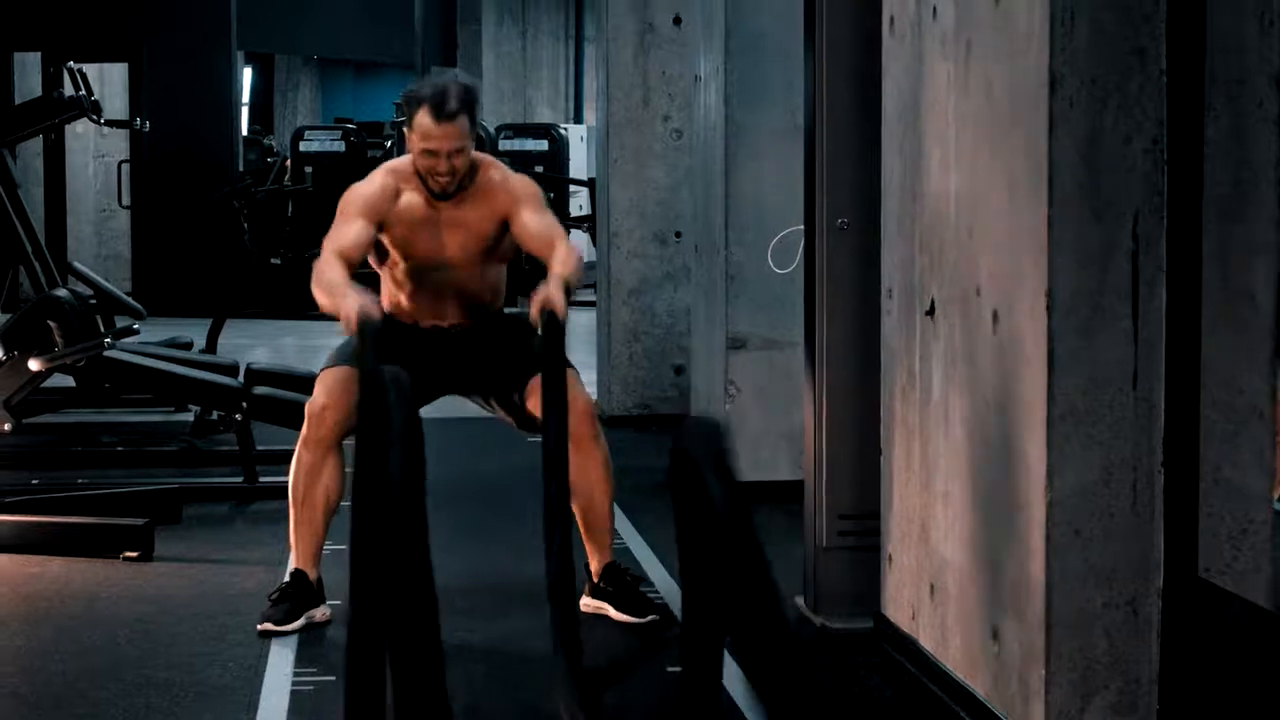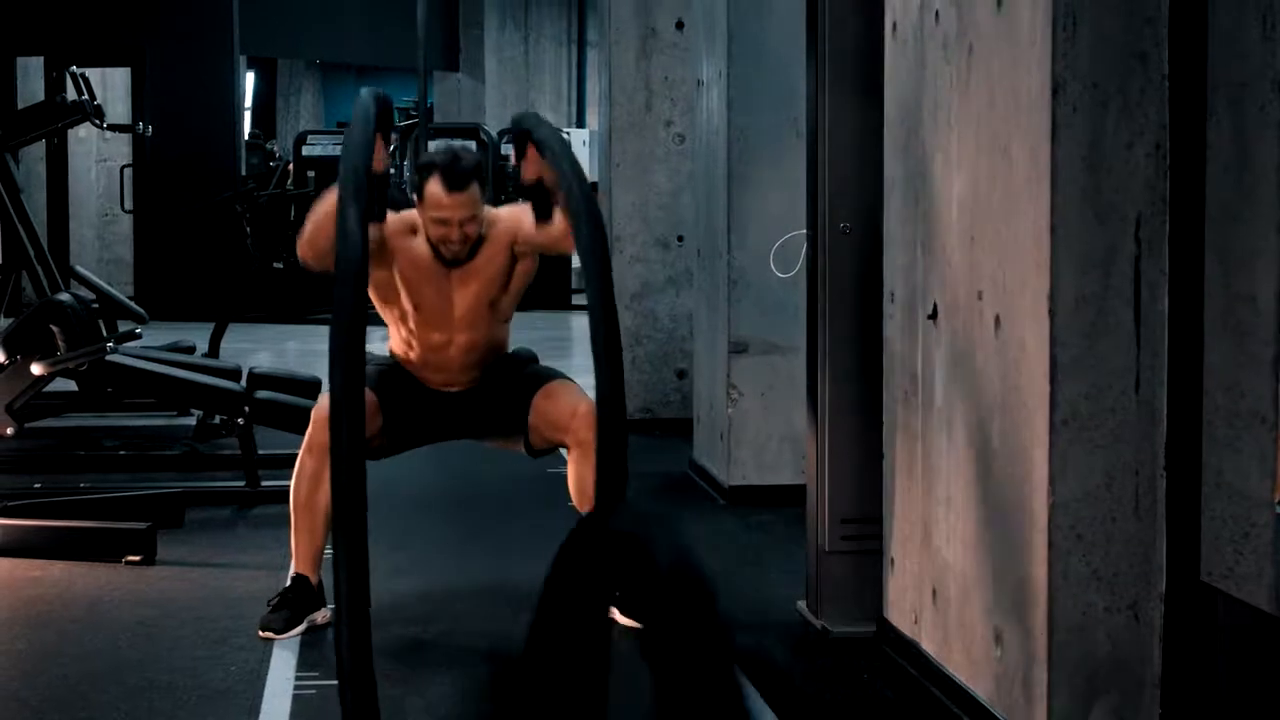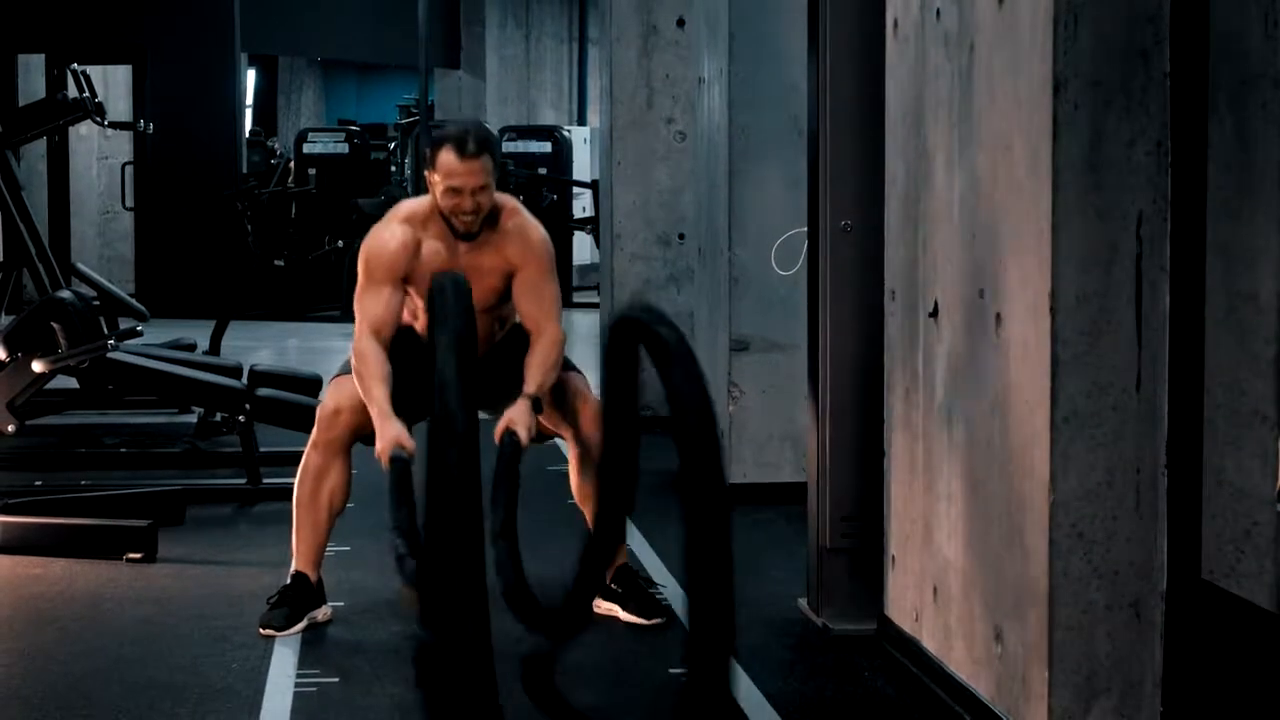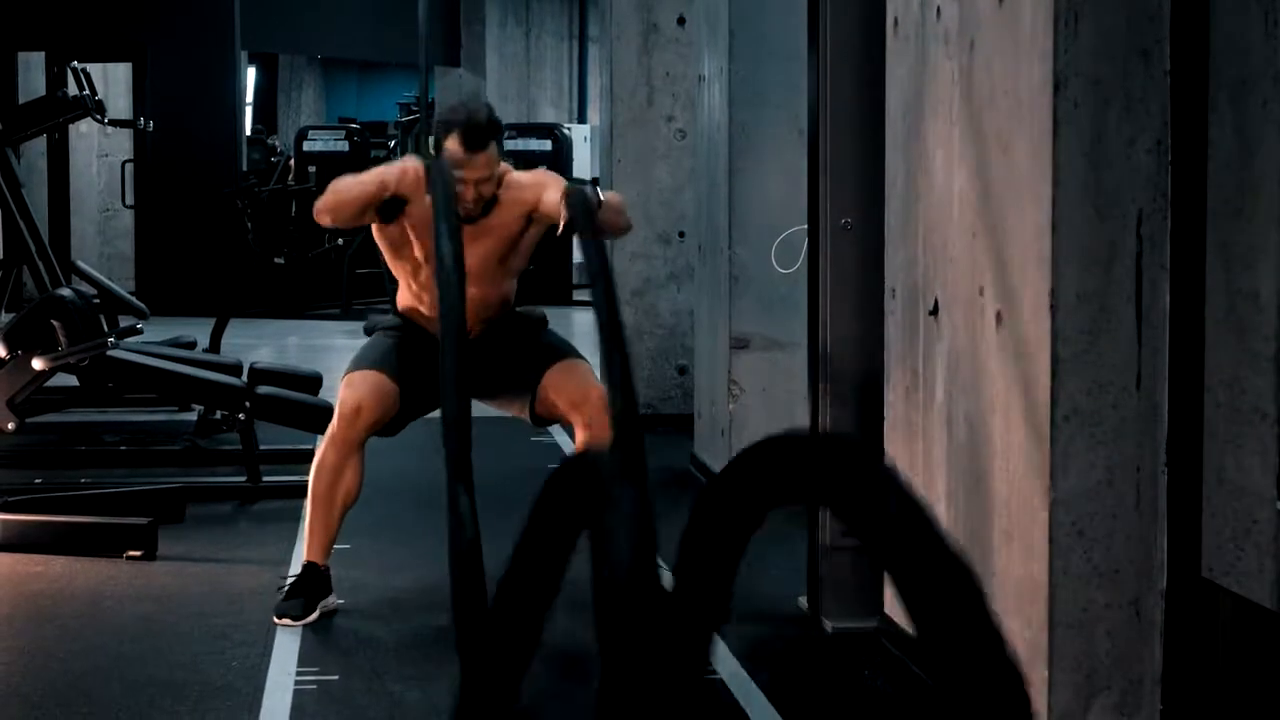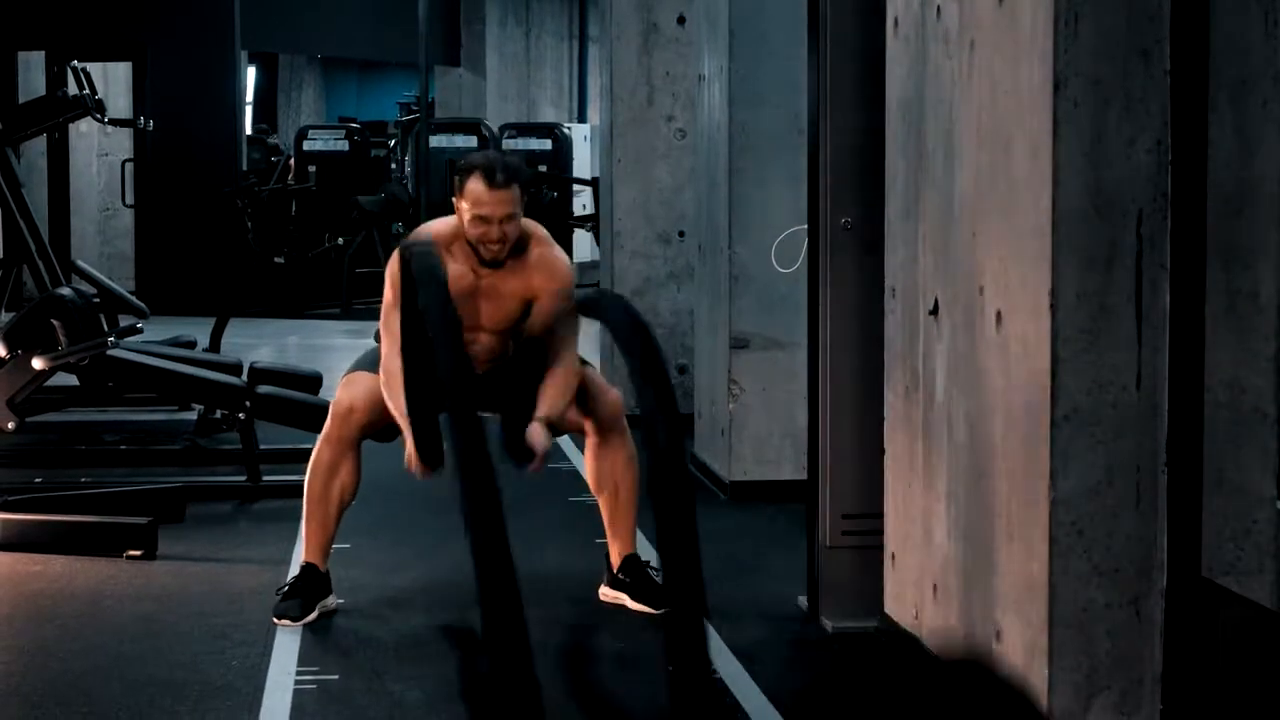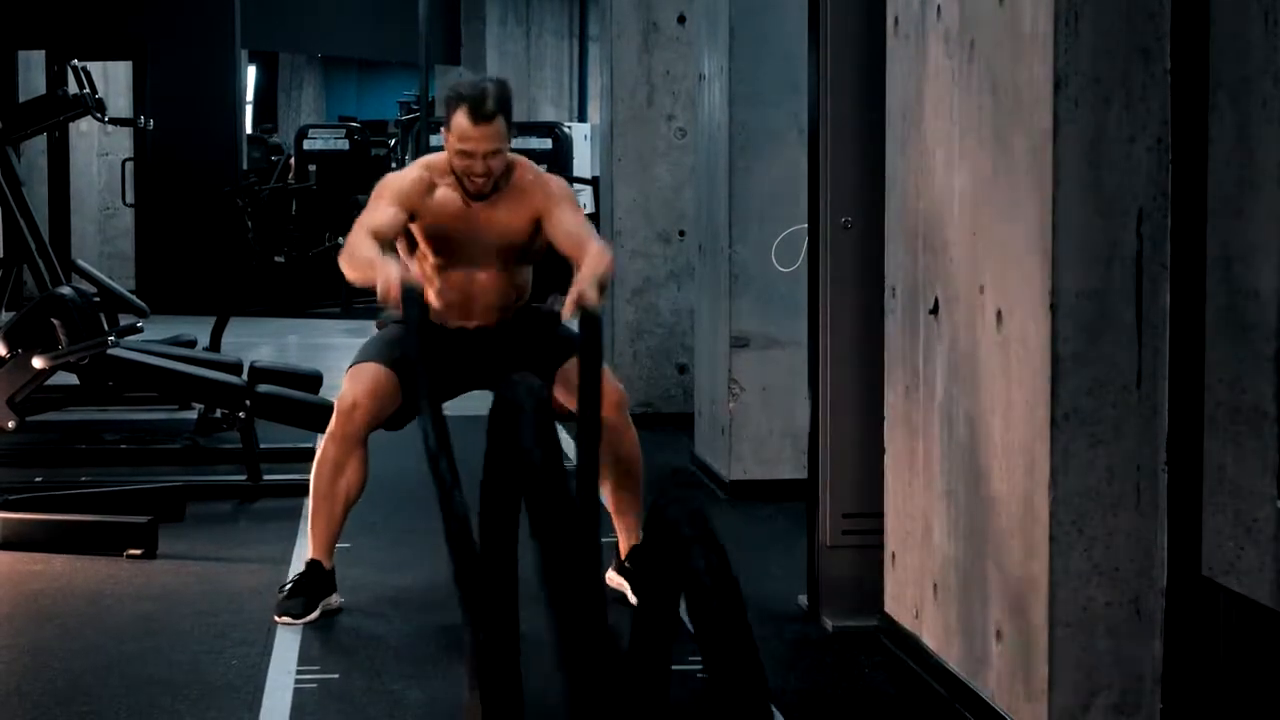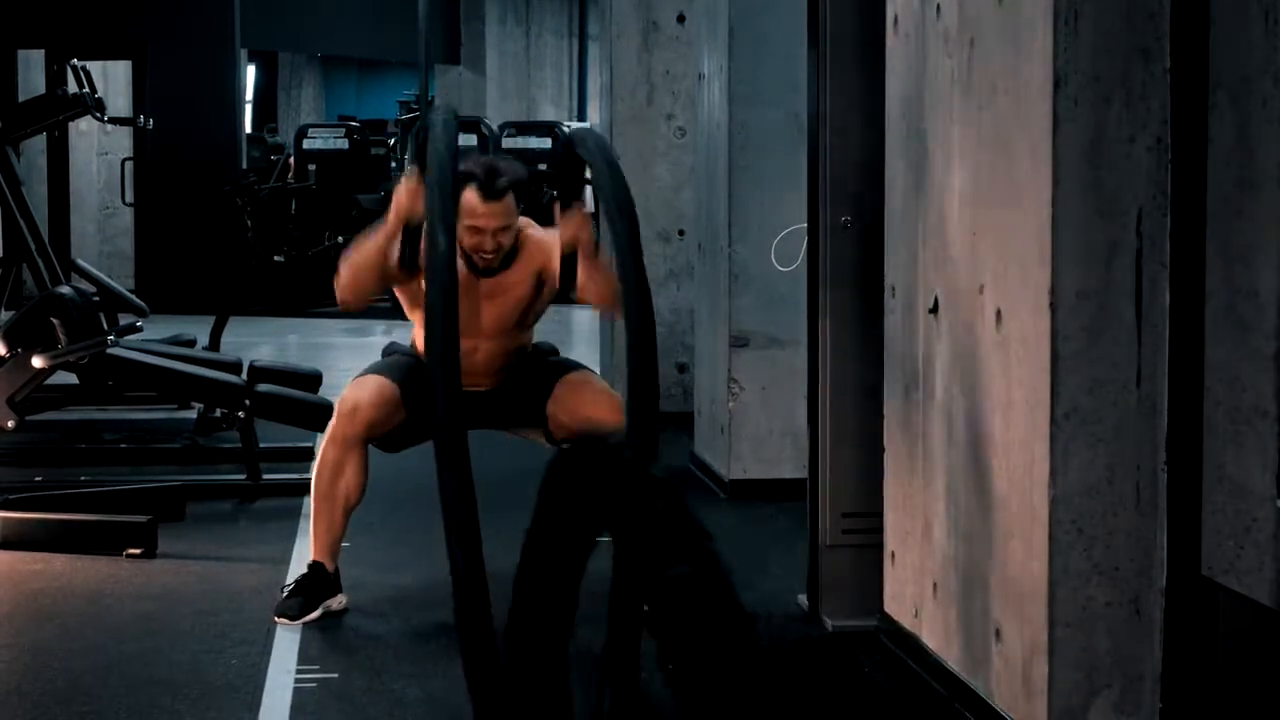
dt=0.7s
person 1, frame 1
left shoulder: (506, 187)
right shoulder: (378, 191)
left elbow: (562, 248)
right elbow: (326, 267)
left wrist: (556, 281)
right wrist: (346, 295)
left hip: (491, 336)
right hip: (401, 335)
left knee: (579, 412)
right knee: (323, 413)
left ankle: (605, 576)
right ankle: (303, 582)
person 1, frame 2
left shoulder: (509, 229)
right shoulder: (391, 235)
right elbow: (312, 253)
left wrist: (549, 184)
left hip: (498, 384)
right hip: (407, 386)
left knee: (583, 419)
right knee: (326, 422)
right ankle: (304, 589)
person 1, frame 3
left shoulder: (523, 234)
right shoulder: (396, 236)
left elbow: (547, 328)
right elbow: (370, 337)
left wrist: (529, 401)
right wrist: (385, 419)
left hip: (501, 351)
right hip: (416, 351)
left knee: (588, 414)
right knee: (334, 418)
left ankle: (618, 577)
right ankle: (304, 585)
person 1, frame 4
left shoulder: (528, 192)
right shoulder: (408, 190)
left elbow: (619, 221)
right elbow: (327, 210)
right wrist: (387, 176)
left hip: (503, 338)
right hip: (416, 338)
left knee: (594, 404)
right knee: (352, 411)
right ankle: (313, 576)
person 1, frame 5
left shoulder: (548, 262)
left elbow: (562, 356)
right elbow: (396, 359)
left wrist: (544, 423)
right wrist: (414, 431)
left hip: (511, 361)
left knee: (606, 407)
right knee: (346, 413)
left ankle: (625, 570)
right ankle: (312, 577)
person 1, frame 6
left shoulder: (541, 188)
right shoulder: (412, 184)
left elbow: (595, 251)
right elbow: (352, 253)
left wrist: (589, 277)
right wrist: (382, 261)
left hip: (517, 330)
right hip: (428, 331)
left knee: (609, 399)
right knee: (351, 409)
left ankle: (630, 557)
right ankle: (318, 572)
person 1, frame 7
left shoulder: (542, 247)
right shoulder: (421, 245)
left elbow: (612, 299)
right elbow: (349, 292)
left wrist: (587, 245)
right wrist: (394, 221)
left hip: (517, 379)
right hip: (429, 377)
left knee: (611, 414)
right knee: (351, 414)
right ankle: (321, 576)
